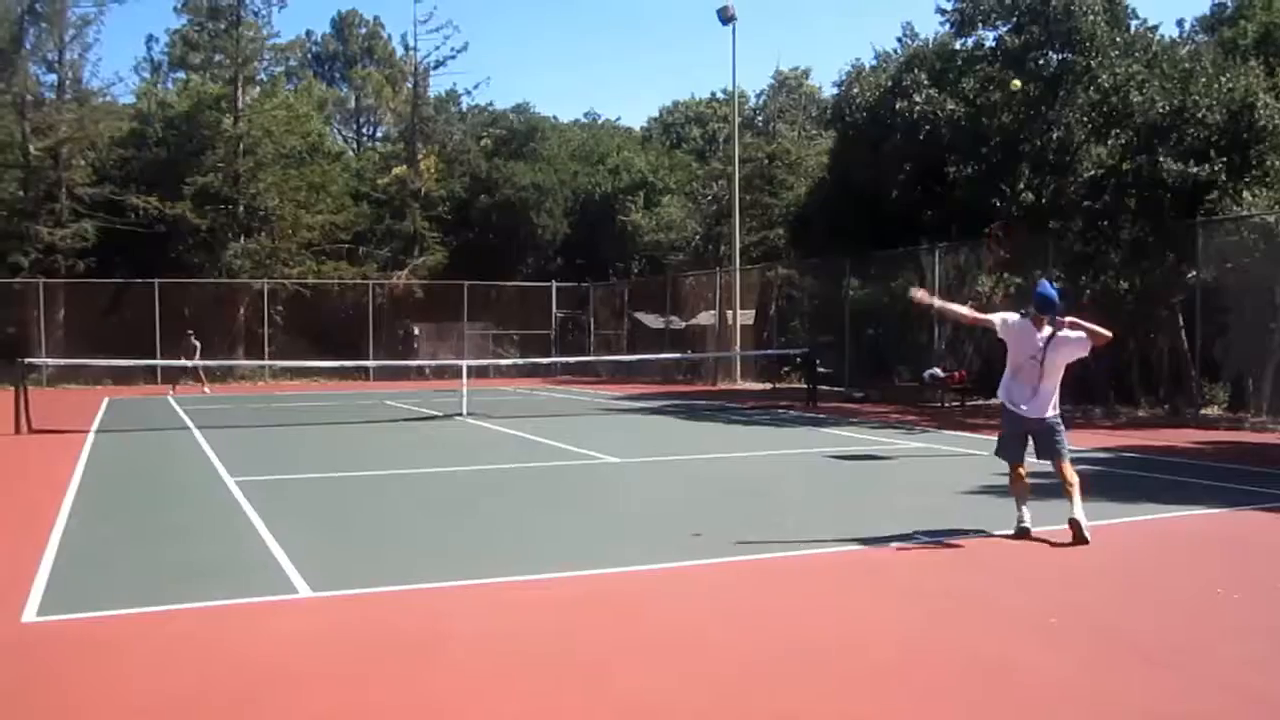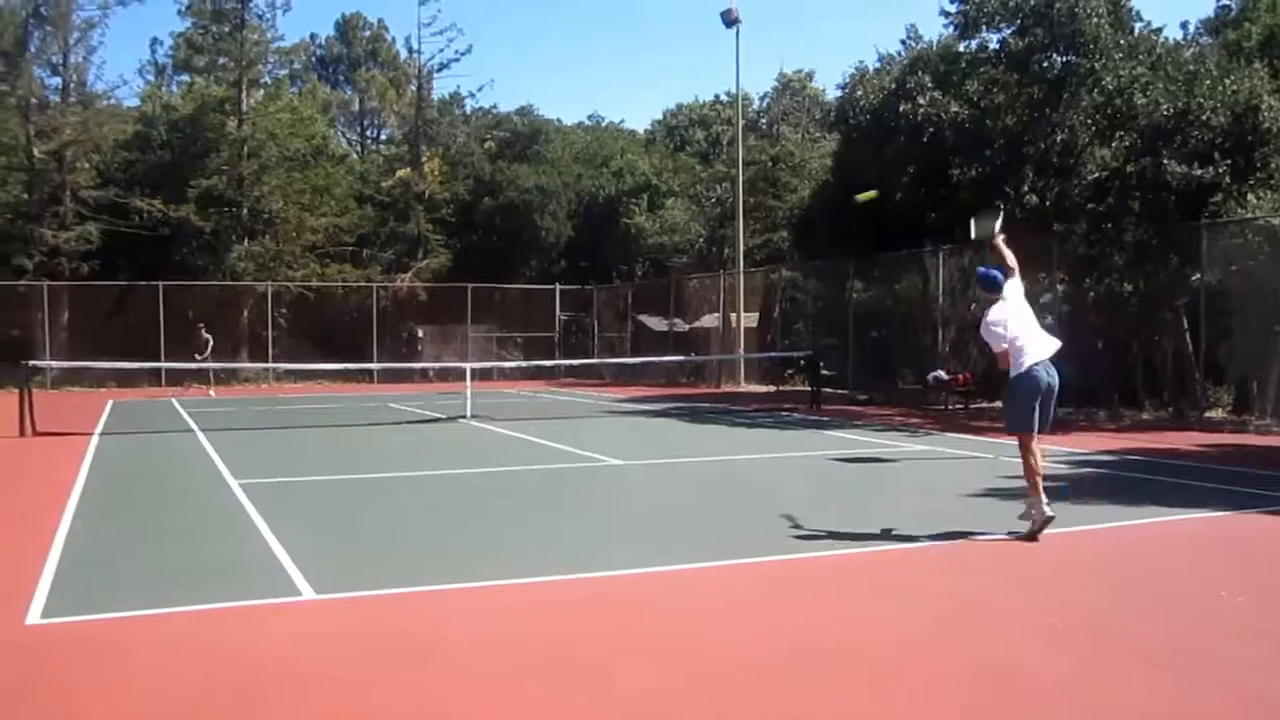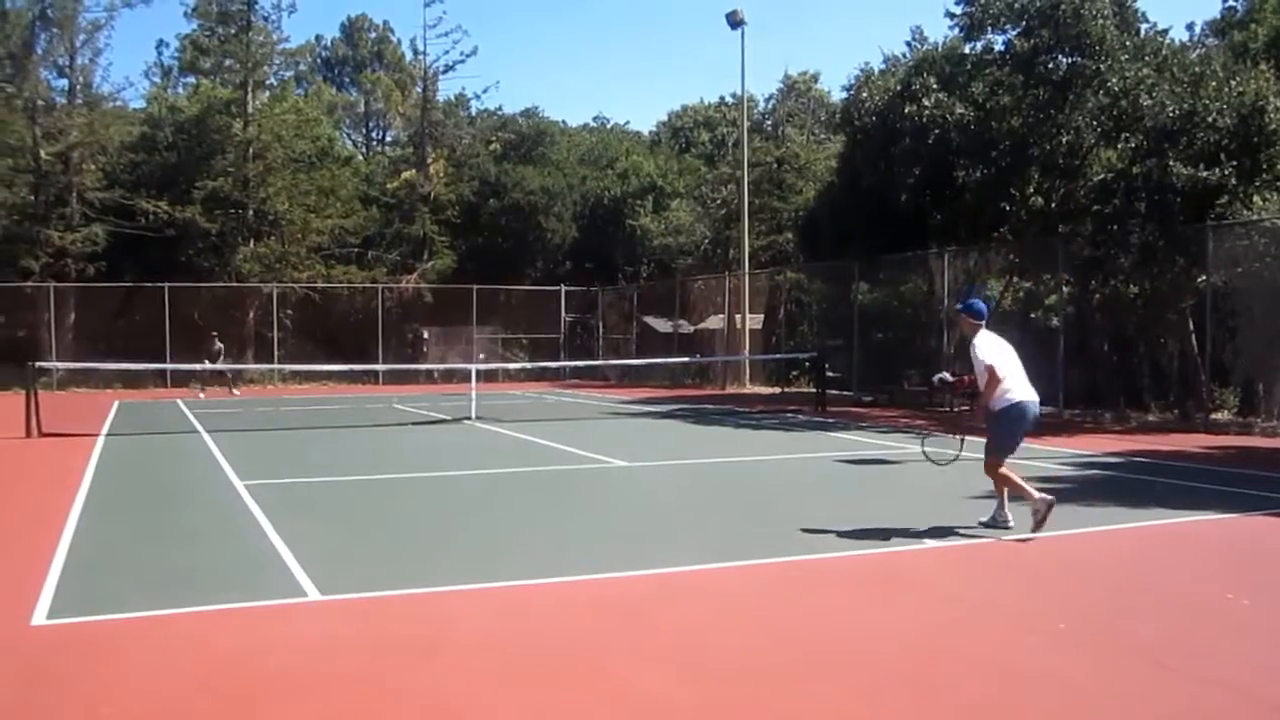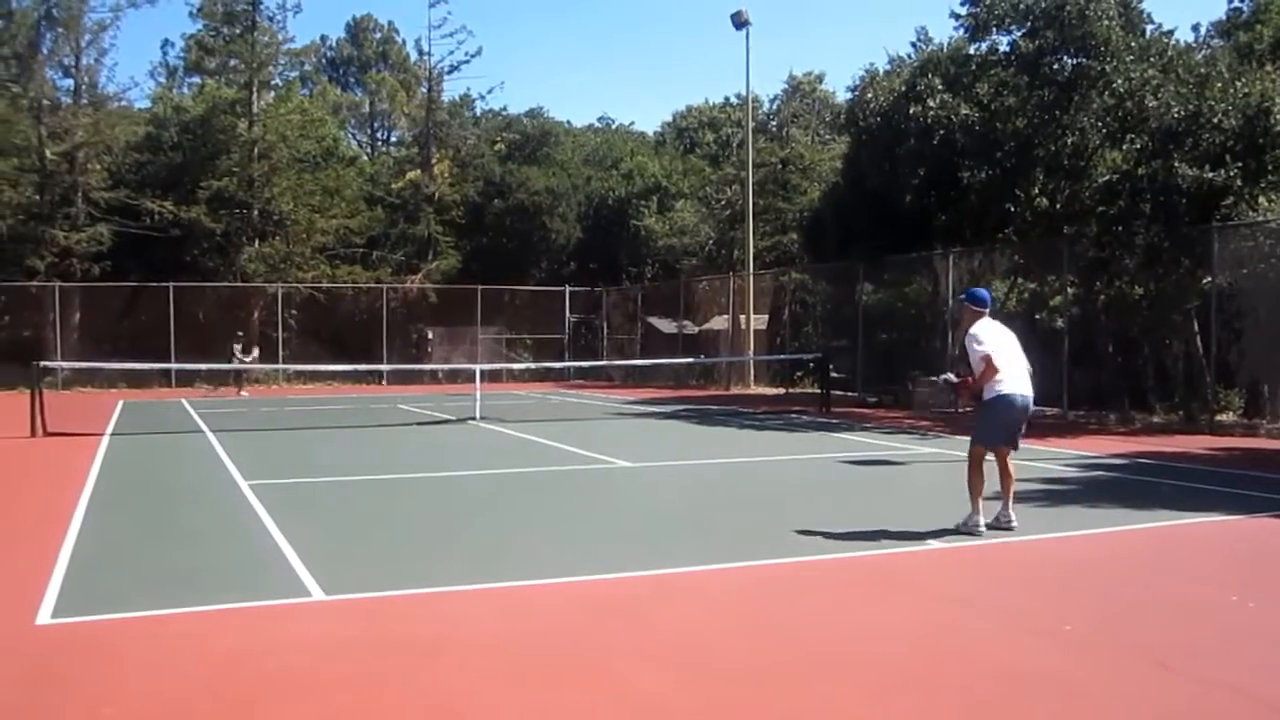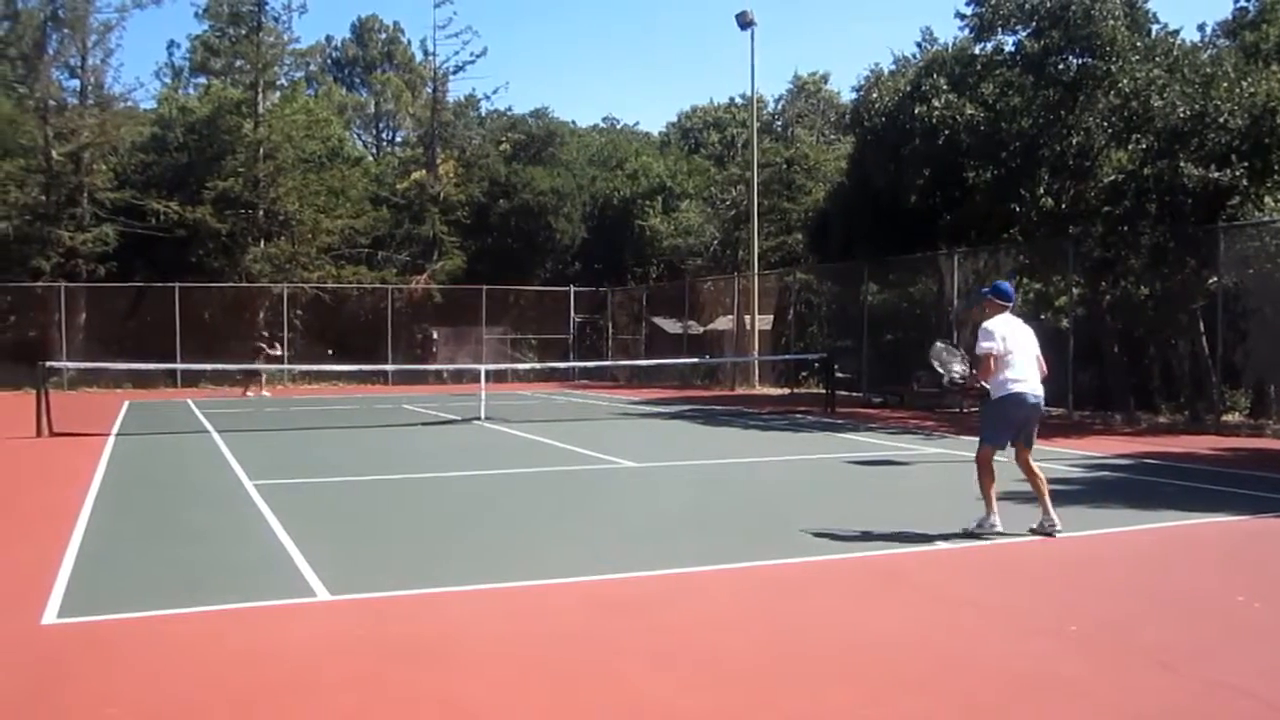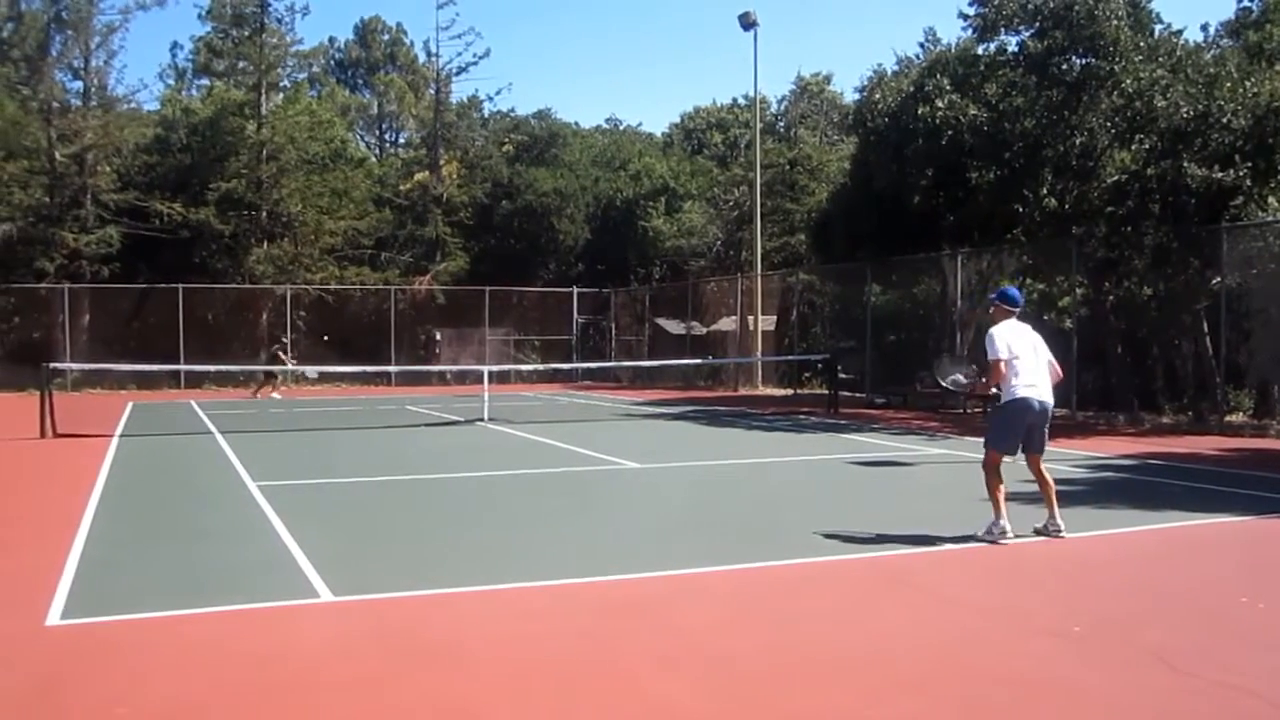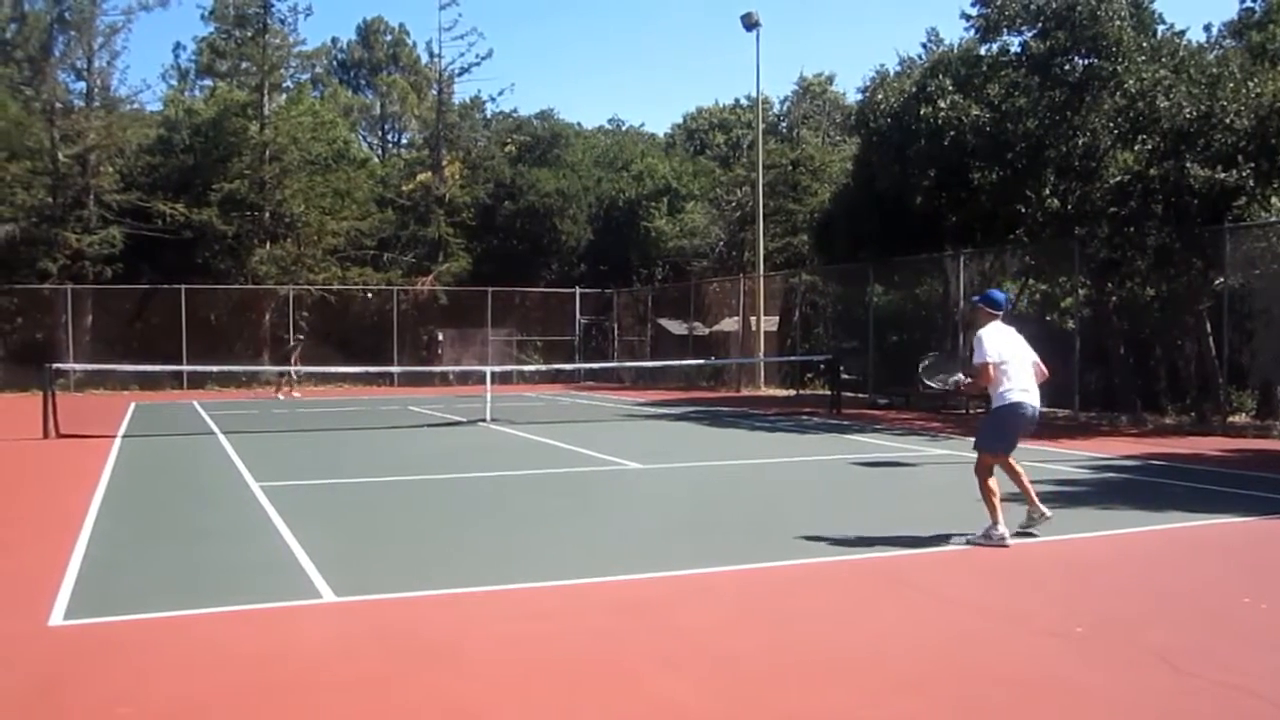
dt=0.3s
person 1, frame 1
left shoulder: (1015, 324)
right shoulder: (1062, 340)
left elbow: (973, 317)
right elbow: (1106, 337)
left wrist: (933, 302)
right wrist: (1075, 323)
left hip: (1014, 410)
right hip: (1045, 414)
left knee: (1016, 467)
right knee: (1064, 467)
left ankle: (1023, 517)
right ankle: (1077, 514)
person 1, frame 2
left shoulder: (990, 319)
right shoulder: (1012, 295)
left elbow: (1003, 360)
right elbow: (1013, 267)
right wrist: (999, 244)
left hip: (1027, 377)
right hip: (1048, 373)
left knee: (1027, 444)
right knee: (1029, 441)
left ankle: (1040, 508)
right ankle: (1036, 502)
person 1, frame 3
left shoulder: (979, 344)
right shoulder: (993, 339)
left elbow: (995, 378)
left wrist: (982, 402)
right wrist: (986, 404)
left hip: (1014, 406)
right hip: (1028, 403)
left knee: (993, 467)
right knee: (994, 460)
left ankle: (1039, 500)
right ankle: (1001, 514)
person 1, frame 4
left shoulder: (976, 332)
right shoulder: (1004, 330)
left elbow: (992, 367)
right elbow: (1027, 369)
left wrist: (973, 385)
left hip: (1000, 399)
right hip: (1025, 398)
left knee: (976, 457)
right knee: (1003, 455)
left ankle: (976, 517)
right ankle: (1006, 512)
person 1, frame 5
left shoulder: (990, 326)
right shoulder: (1025, 328)
left elbow: (987, 367)
right elbow: (1042, 369)
left wrist: (976, 377)
left hip: (1009, 397)
right hip: (1035, 396)
left knee: (984, 457)
right knee: (1024, 458)
left ankle: (990, 518)
right ankle: (1049, 518)
person 1, frame 6
left shoulder: (997, 332)
right shoulder: (1033, 334)
left elbow: (999, 371)
right elbow: (1057, 373)
left wrist: (986, 385)
left hip: (1017, 402)
right hip: (1044, 403)
left knee: (991, 463)
right knee: (1036, 464)
left ankle: (1001, 523)
right ankle: (1054, 521)
person 1, frame 7
left shoulder: (985, 335)
right shoulder: (1015, 335)
left elbow: (987, 375)
right elbow: (1042, 373)
left wrist: (973, 385)
left hip: (1008, 406)
right hip: (1031, 405)
left knee: (983, 468)
right knee: (1004, 459)
left ankle: (997, 529)
right ankle: (1036, 508)
